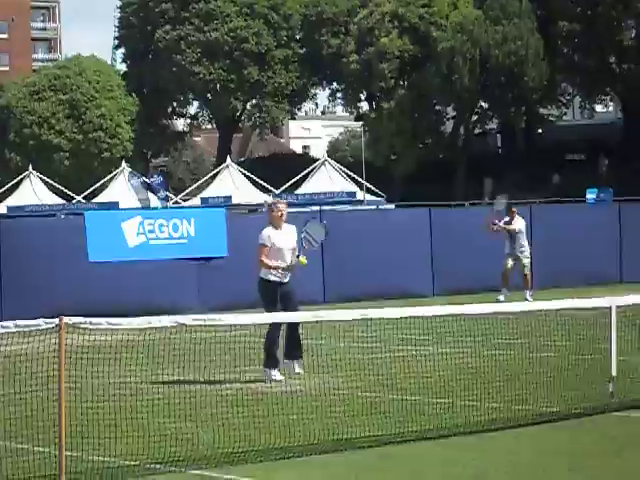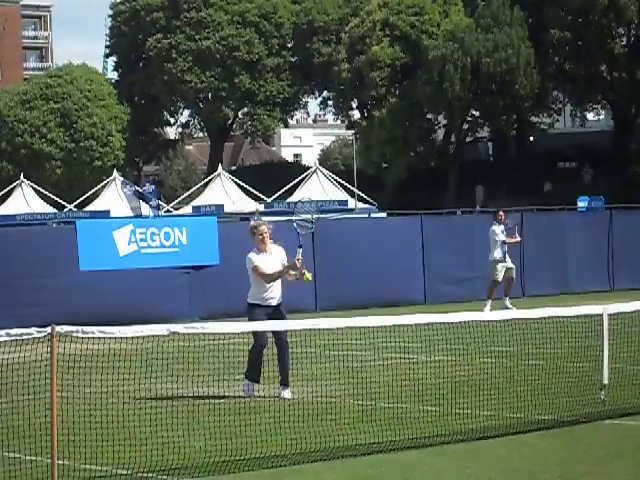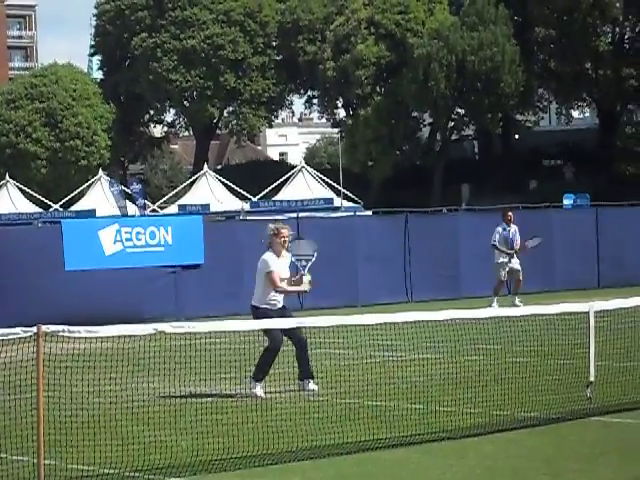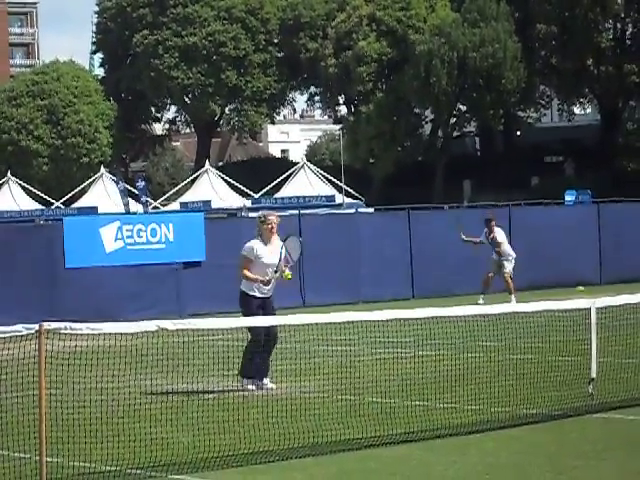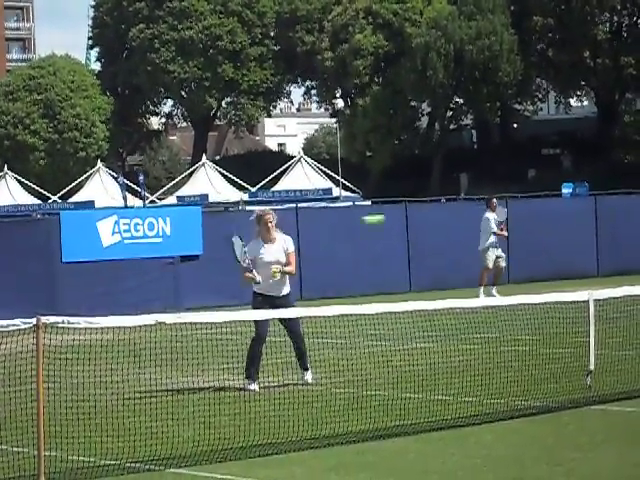
dt=1s
person 1, frame 1
left shoulder: (292, 229)
right shoulder: (267, 233)
right elbow: (262, 261)
left wrist: (298, 259)
right wrist: (279, 266)
left hip: (285, 283)
right hip: (269, 283)
left knee: (294, 320)
right knee: (276, 322)
left ankle: (292, 359)
right ankle: (270, 367)
person 1, frame 2
left shoulder: (278, 250)
right shoulder: (252, 257)
left elbow: (288, 275)
right elbow: (267, 278)
left wrist: (297, 271)
right wrist: (287, 268)
left hip: (276, 306)
right hip: (256, 306)
left knee: (282, 343)
right knee: (260, 342)
left ankle: (285, 387)
right ankle: (251, 380)
person 1, frame 3
left shoulder: (286, 257)
right shoulder: (268, 259)
right elbow: (278, 287)
left wrist: (299, 279)
right wrist: (301, 288)
left hip: (279, 308)
right hip: (262, 309)
left knee: (300, 340)
right knee: (276, 342)
left ankle: (306, 379)
right ankle: (256, 381)
person 1, frame 4
left shoulder: (280, 245)
right shoulder: (252, 246)
right elbow: (242, 271)
left wrist: (283, 273)
right wrist: (259, 280)
left hip: (267, 298)
right hip: (250, 297)
left knee: (272, 336)
right knee: (257, 336)
left ankle: (261, 377)
right ankle: (247, 378)
person 1, frame 5
left shoulder: (286, 240)
right shoulder: (252, 246)
left elbow: (292, 269)
right elbow: (246, 273)
left wrist: (280, 269)
right wrist: (252, 277)
left hip: (283, 295)
right hip: (261, 297)
left knee: (296, 334)
right knee: (260, 334)
left ankle: (305, 368)
right ankle: (251, 378)
